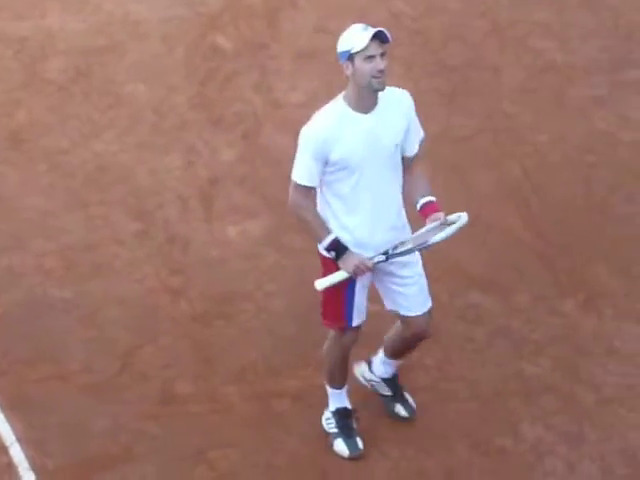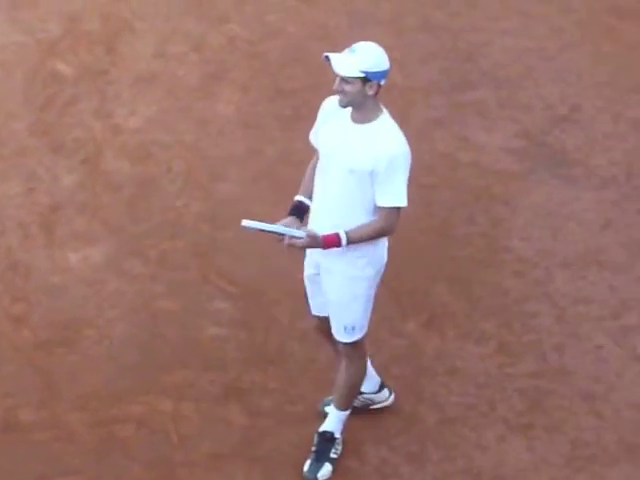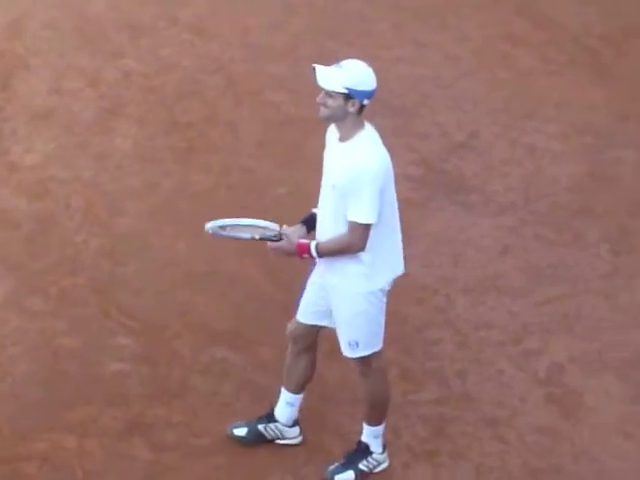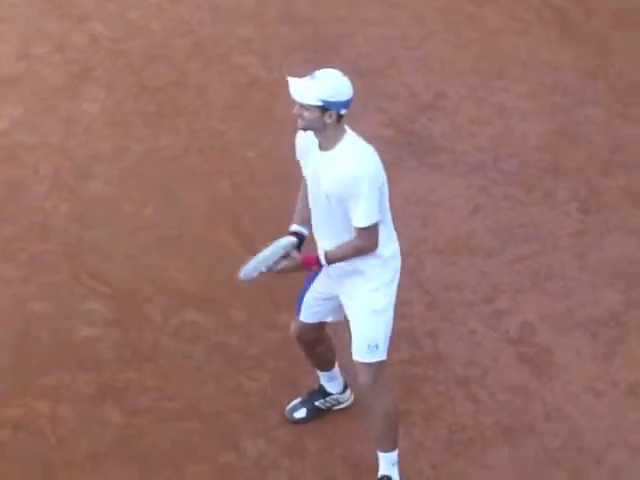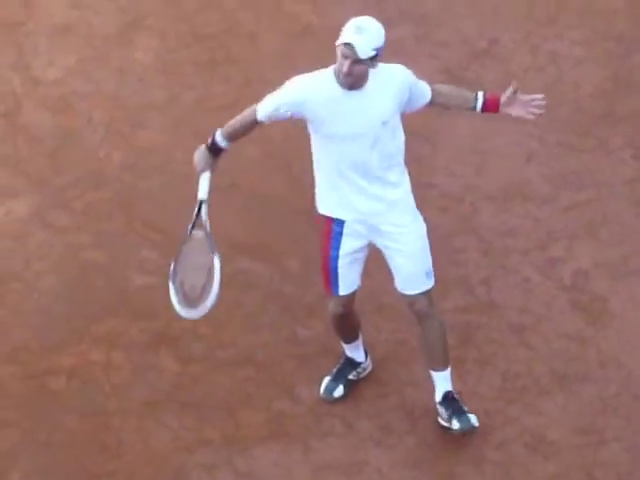
dt=1s
person 1, frame 1
left shoulder: (401, 104)
right shoulder: (322, 129)
right elbow: (300, 197)
left wrist: (428, 206)
right wrist: (339, 250)
left hip: (398, 240)
right hip: (347, 250)
left knee: (419, 324)
right knee: (344, 335)
left ankle: (380, 371)
right ankle: (339, 410)
person 1, frame 2
left shoulder: (391, 147)
right shoulder: (331, 110)
left elbow: (386, 223)
left wrist: (327, 240)
right wrist: (297, 211)
left hip: (355, 259)
right hip: (319, 247)
left knee: (349, 345)
right knee: (326, 327)
left ankle: (331, 432)
right ankle: (372, 389)
person 1, frame 3
left shoulder: (366, 162)
right shoulder: (336, 135)
left elbow: (355, 240)
left wrist: (300, 249)
right wrist: (308, 223)
left hip: (359, 276)
right hip: (332, 267)
left knee: (366, 362)
right knee: (300, 336)
right ankle: (283, 422)
person 1, frame 4
left shoulder: (360, 164)
right shoulder: (306, 140)
left elbow: (368, 241)
left wrist: (311, 260)
right wrist: (295, 237)
left hip: (369, 275)
right hip: (328, 265)
left knee: (368, 379)
right knee: (306, 331)
right ankle: (333, 390)
person 1, frame 5
left shoulder: (397, 80)
right shoulder: (306, 91)
left elbow: (434, 93)
right elbow: (255, 115)
left wrist: (494, 104)
right wrist: (212, 147)
left hip: (396, 208)
right hip: (343, 214)
left knee: (421, 305)
right knee: (339, 307)
left ankle: (445, 393)
right ankle: (356, 360)
